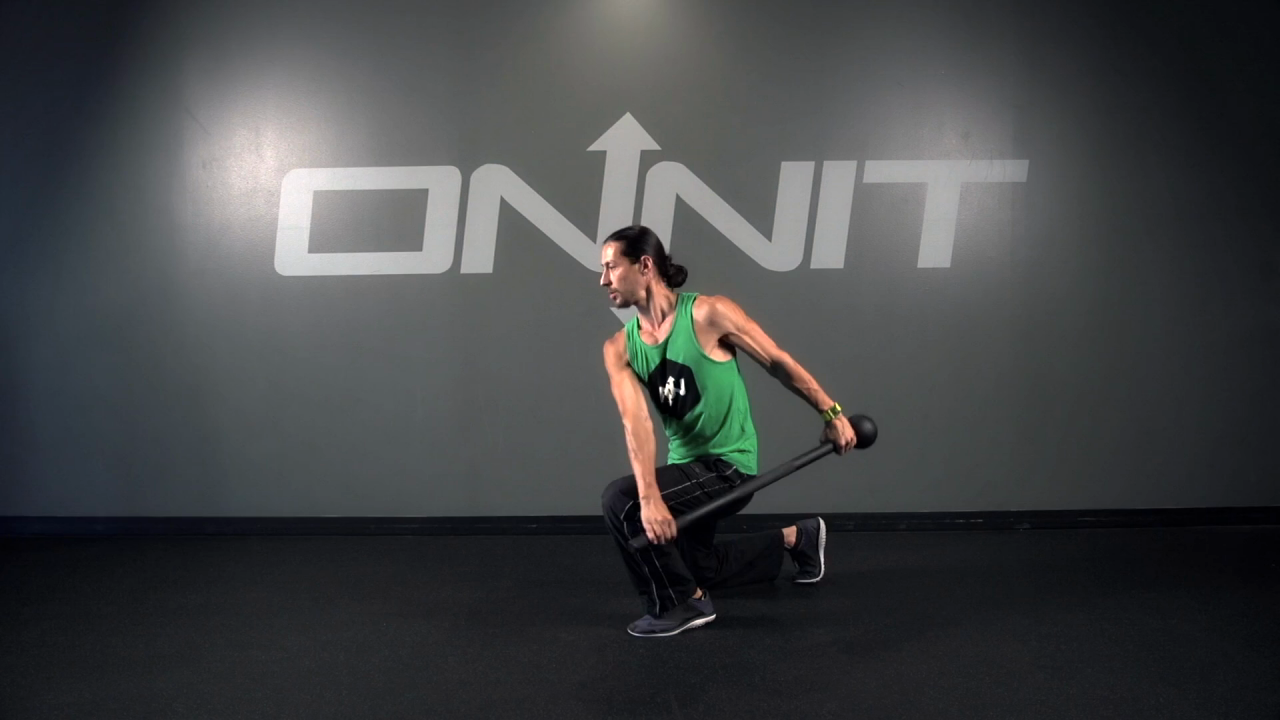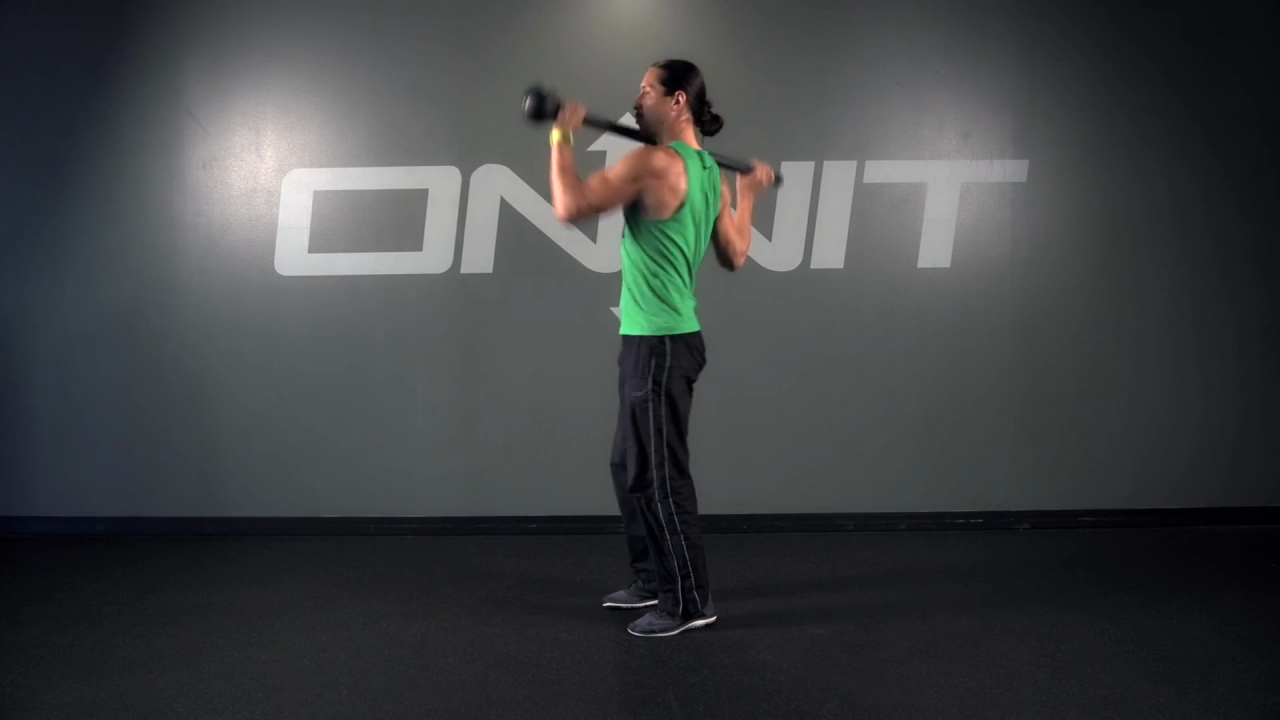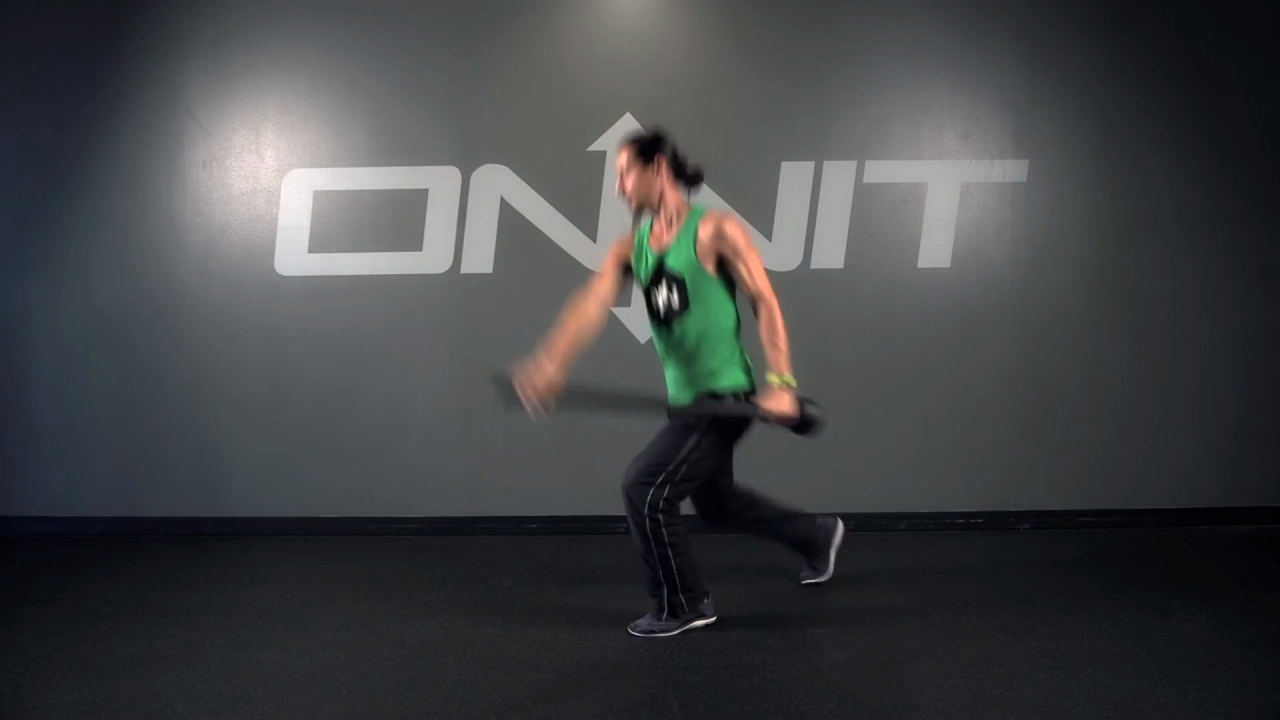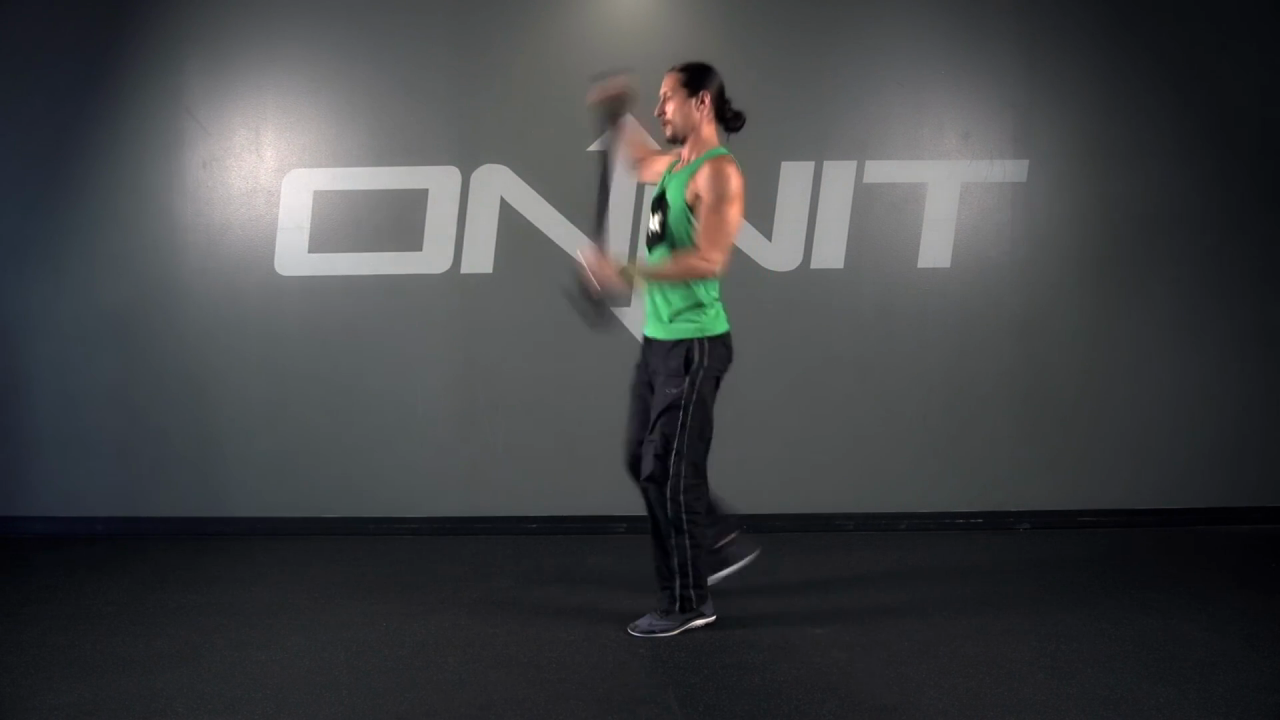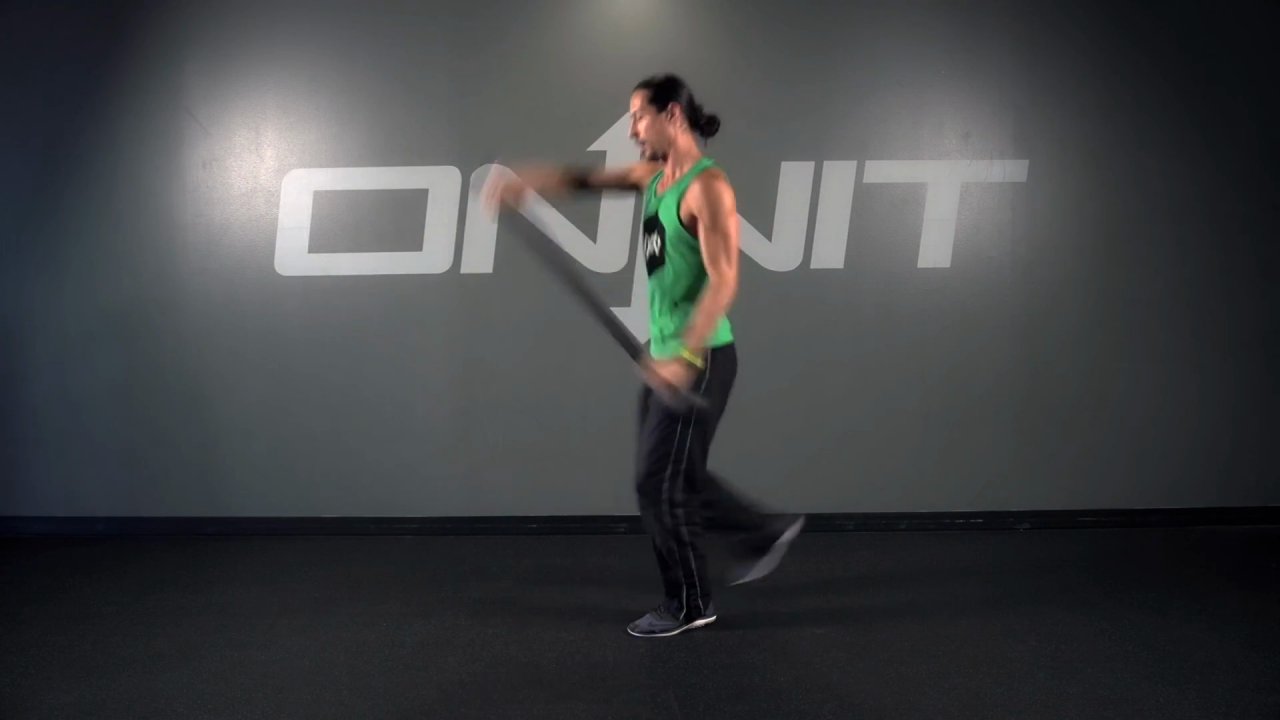
dt=1s
person 1, frame 1
left shoulder: (708, 313)
right shoulder: (619, 348)
left elbow: (778, 362)
right elbow: (636, 421)
left wrist: (832, 414)
right wrist: (650, 496)
left hip: (728, 464)
right hip: (686, 462)
left knee: (620, 500)
right knee: (698, 566)
left ankle: (681, 603)
right ankle: (798, 538)
person 1, frame 2
left shoulder: (655, 162)
right shoulder: (710, 174)
left elbow: (568, 205)
right elbow: (735, 256)
left wrist: (563, 131)
right wrist: (748, 194)
left hip: (660, 343)
right hip: (654, 339)
left knee: (659, 475)
right knee: (630, 468)
left ankle: (690, 601)
right ankle: (655, 578)
person 1, frame 3
left shoulder: (713, 229)
right shoulder: (630, 246)
left elbow: (764, 303)
right elbow: (590, 311)
left wrist: (779, 381)
right wrist: (550, 365)
left hip: (722, 397)
right hip: (680, 399)
left knee: (647, 492)
right knee: (715, 502)
left ankle: (687, 604)
right ankle: (815, 531)
person 1, frame 4
left shoulder: (716, 173)
right shoulder: (679, 161)
left elbow: (709, 259)
right elbow: (644, 166)
left wrist: (629, 273)
left hip: (693, 347)
right hip: (660, 343)
left knee: (671, 473)
right knee: (645, 463)
left ankle: (689, 604)
right ankle: (722, 542)
person 1, frame 5
left shoulder: (708, 186)
right shoulder: (651, 171)
left elbow: (723, 282)
right elbow: (593, 179)
left wrist: (687, 357)
right wrist: (530, 178)
left hip: (698, 361)
right hip: (665, 355)
left knee: (661, 485)
right knee: (678, 473)
left ankle: (688, 607)
right ankle: (764, 531)
